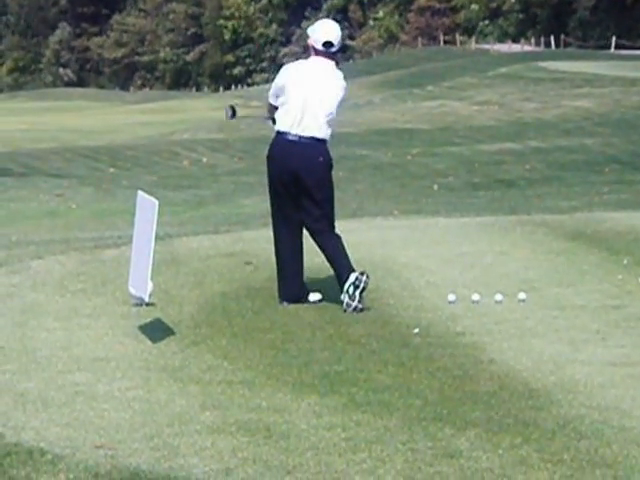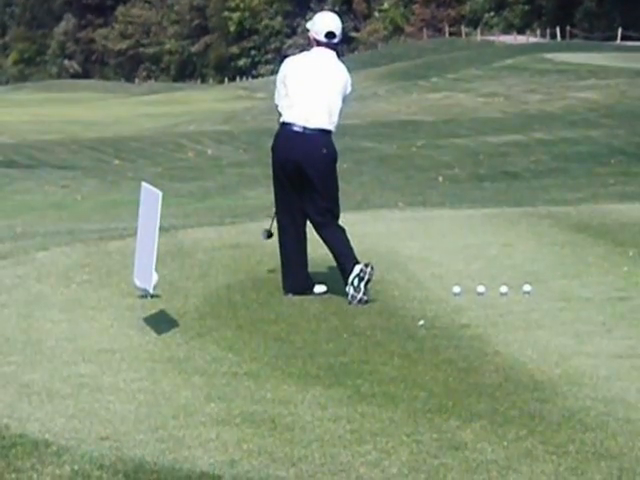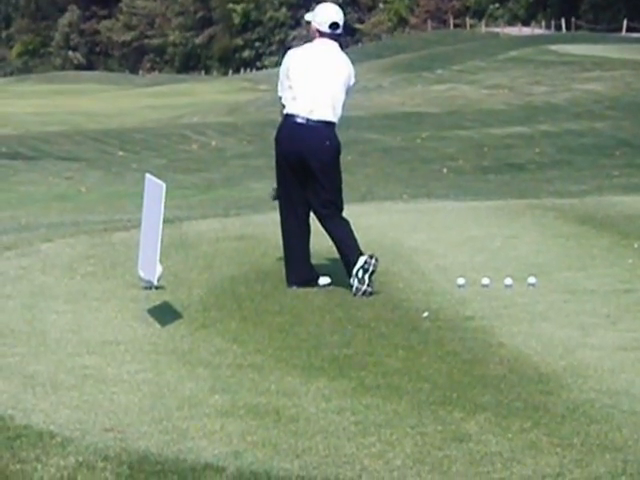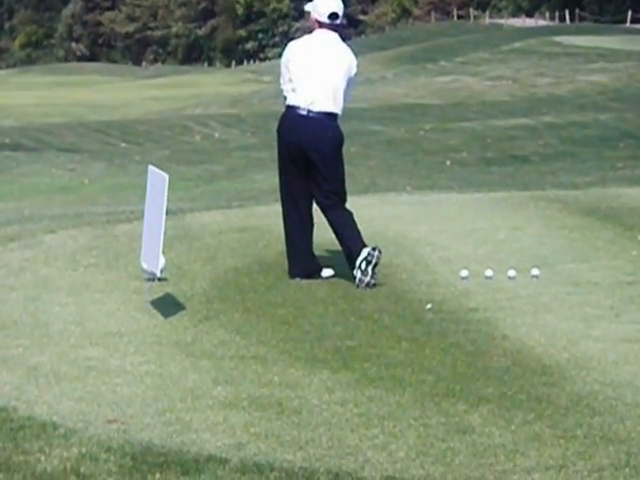
dt=0.5s
person 1, frame 1
left shoulder: (291, 71)
right shoulder: (339, 81)
left elbow: (271, 108)
left hip: (283, 149)
right hip: (315, 153)
left knee: (286, 223)
right knee: (321, 224)
left ankle: (292, 290)
right ankle: (348, 276)
person 1, frame 2
left shoulder: (291, 64)
right shoulder: (342, 74)
left elbow: (281, 107)
right elbow: (335, 111)
left hip: (287, 140)
right hip: (319, 144)
left knee: (290, 214)
right knee: (324, 215)
left ankle: (296, 281)
right ankle: (352, 269)
person 1, frame 3
left shoulder: (294, 55)
right shoulder: (345, 65)
left elbow: (283, 97)
right elbow: (339, 105)
left hip: (290, 131)
right hip: (322, 136)
left knee: (293, 205)
right knee: (328, 207)
left ankle: (300, 273)
right ankle: (356, 260)
person 1, frame 4
left shoulder: (295, 47)
right shoulder: (346, 56)
left elbow: (286, 88)
right elbow: (343, 98)
left hip: (292, 123)
right hip: (324, 128)
left knee: (295, 197)
right knee: (331, 198)
left ankle: (302, 265)
right ankle: (359, 253)
